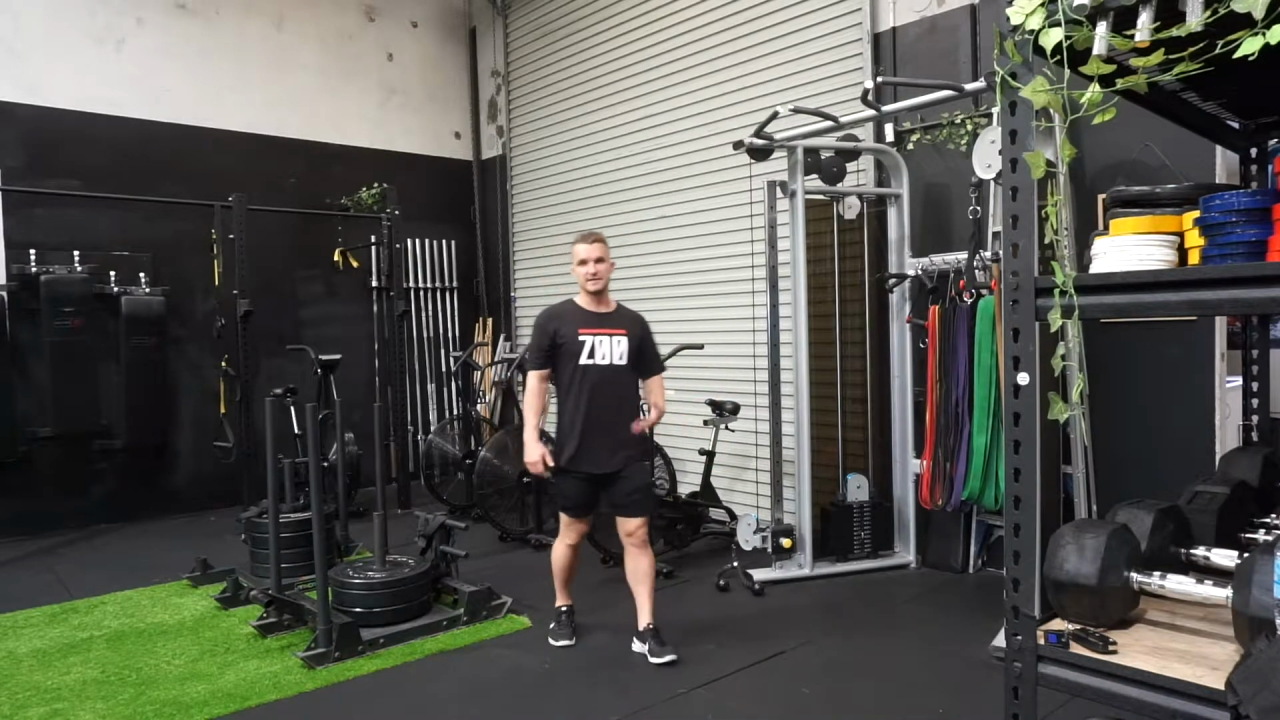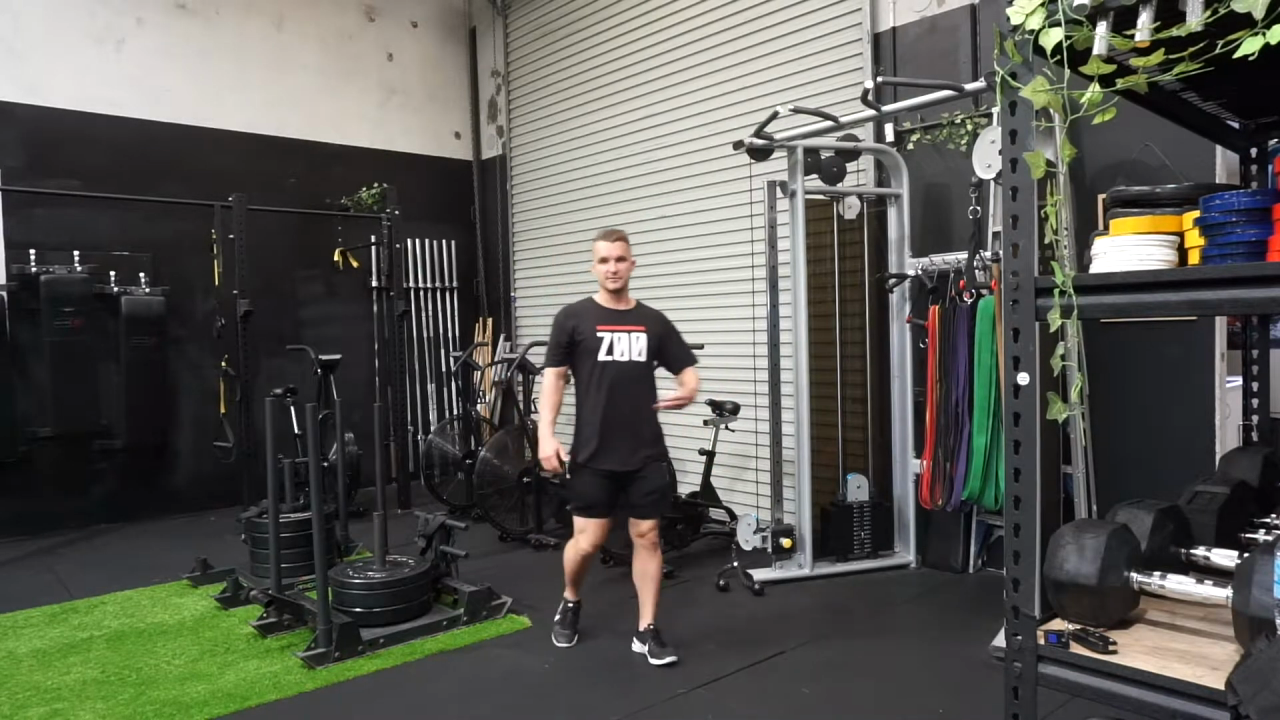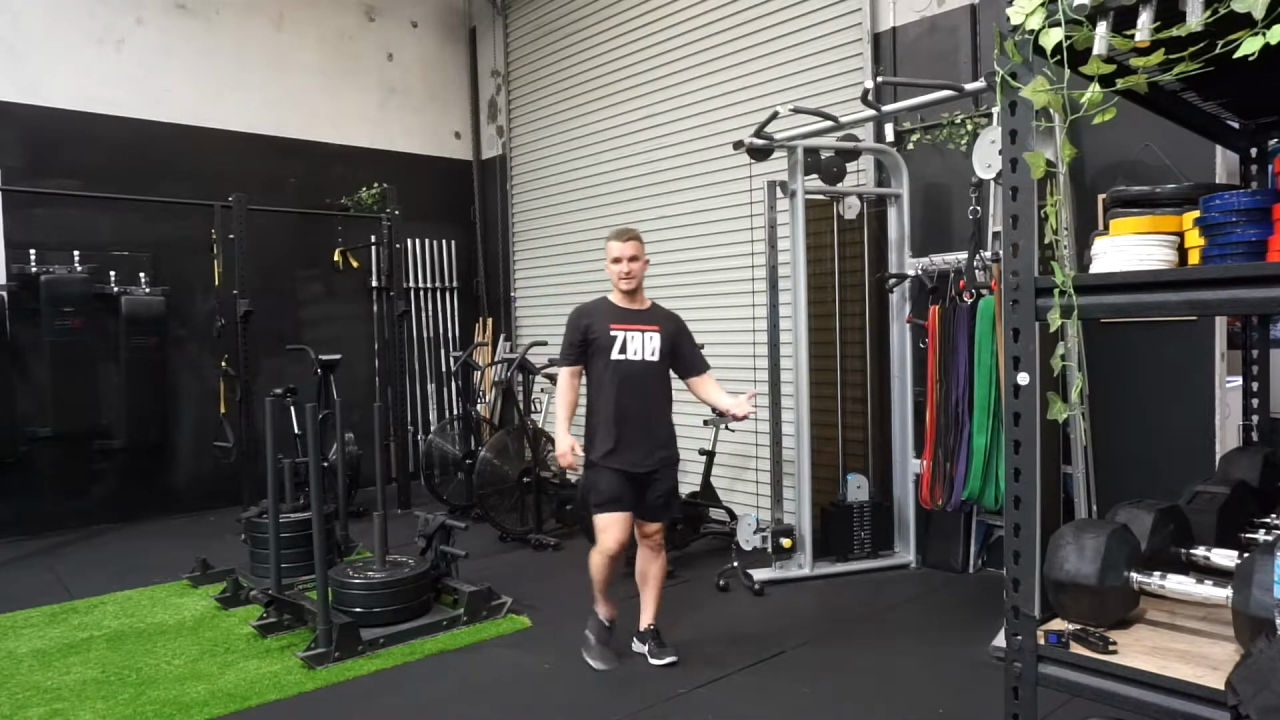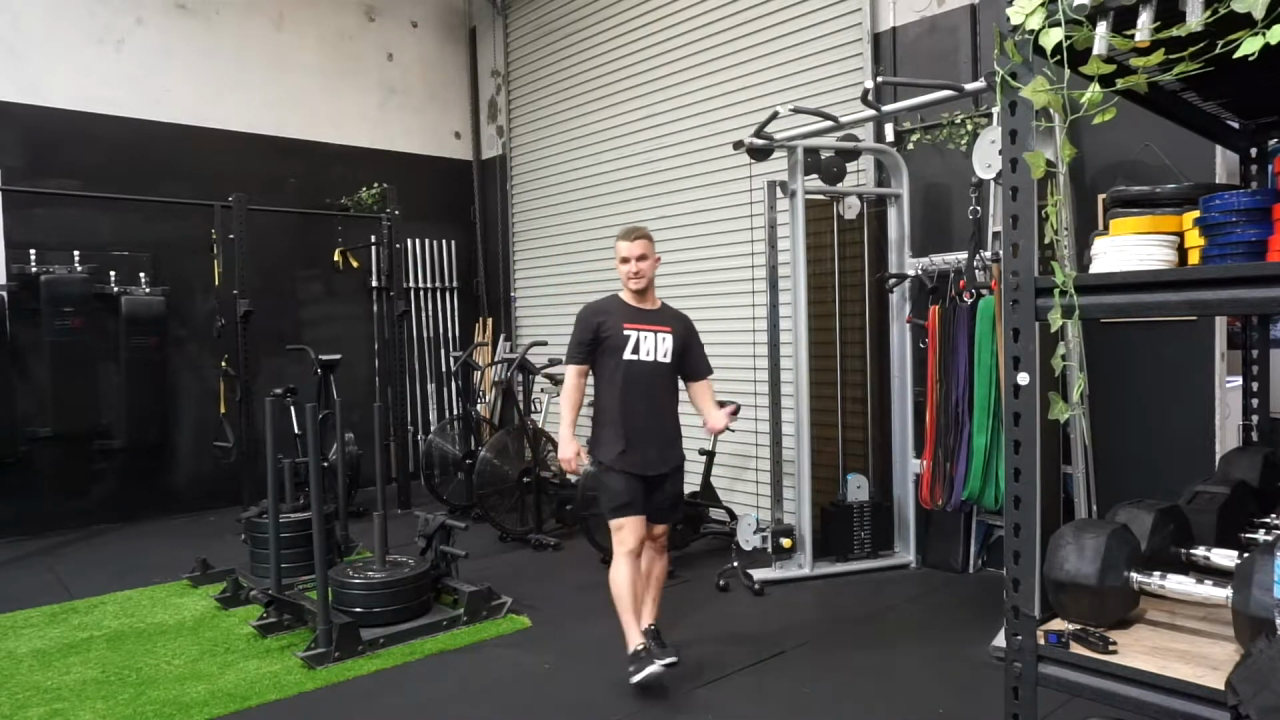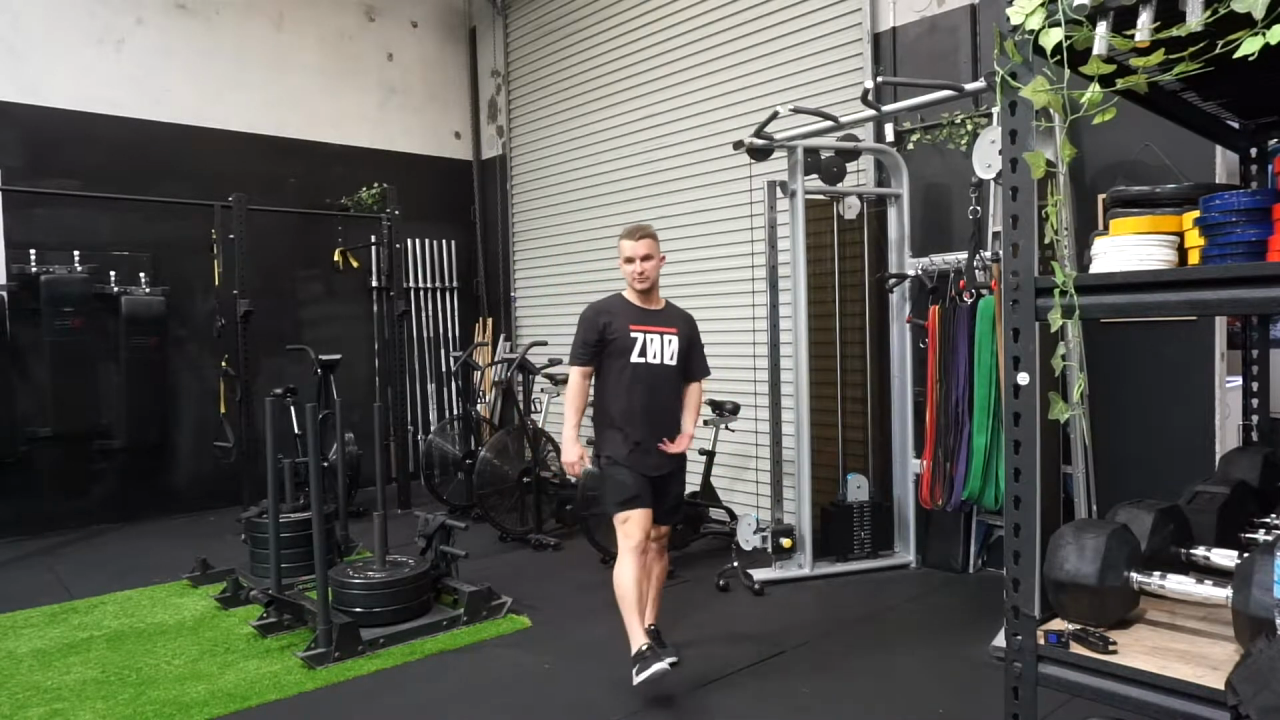
dt=0.2s
person 1, frame 1
left shoulder: (633, 323)
right shoulder: (555, 320)
left elbow: (654, 377)
right elbow: (537, 381)
left wrist: (655, 410)
right wrist: (531, 439)
left hip: (628, 453)
right hip: (575, 453)
left knee: (637, 536)
right knee: (572, 535)
left ankle: (645, 629)
right ankle: (564, 608)
person 1, frame 2
left shoulder: (654, 322)
right shoulder: (573, 318)
left elbow: (687, 372)
right elbow: (554, 378)
left wrist: (686, 392)
right wrist: (546, 434)
left hip: (646, 452)
right hip: (592, 453)
left knee: (646, 537)
right knee: (587, 542)
left ankle: (647, 630)
right ankle: (570, 602)
person 1, frame 3
left shoulder: (669, 323)
right shoulder: (587, 316)
left elbow: (697, 378)
right elbow: (568, 376)
left wrist: (729, 404)
right wrist: (562, 432)
left hip: (659, 453)
right hip: (607, 452)
left knee: (653, 538)
right knee: (612, 541)
left ankle: (647, 628)
right ankle: (602, 618)
person 1, frame 4
left shoulder: (678, 322)
right shoulder: (597, 315)
left elbow: (697, 381)
right elbow: (575, 376)
left wrist: (713, 416)
right wrist: (566, 434)
left hip: (666, 455)
right hip: (617, 453)
left knee: (658, 541)
right knee: (628, 546)
left ankle: (652, 630)
right ankle: (637, 649)
person 1, frame 5
left shoulder: (682, 322)
right shoulder: (601, 315)
left elbow: (693, 382)
right elbow: (579, 377)
left wrist: (689, 429)
right wrist: (570, 437)
left hip: (667, 454)
right hip: (619, 453)
left knee: (658, 540)
right knee: (632, 542)
left ankle: (650, 628)
right ankle: (639, 649)
